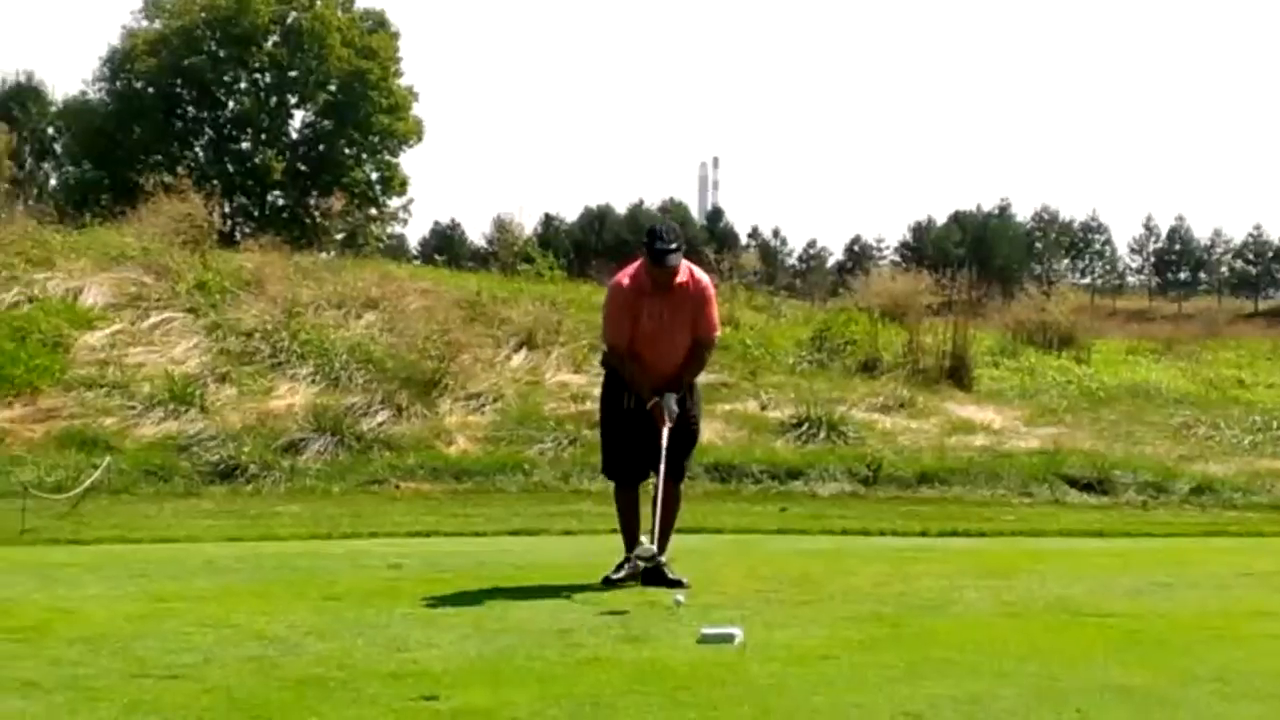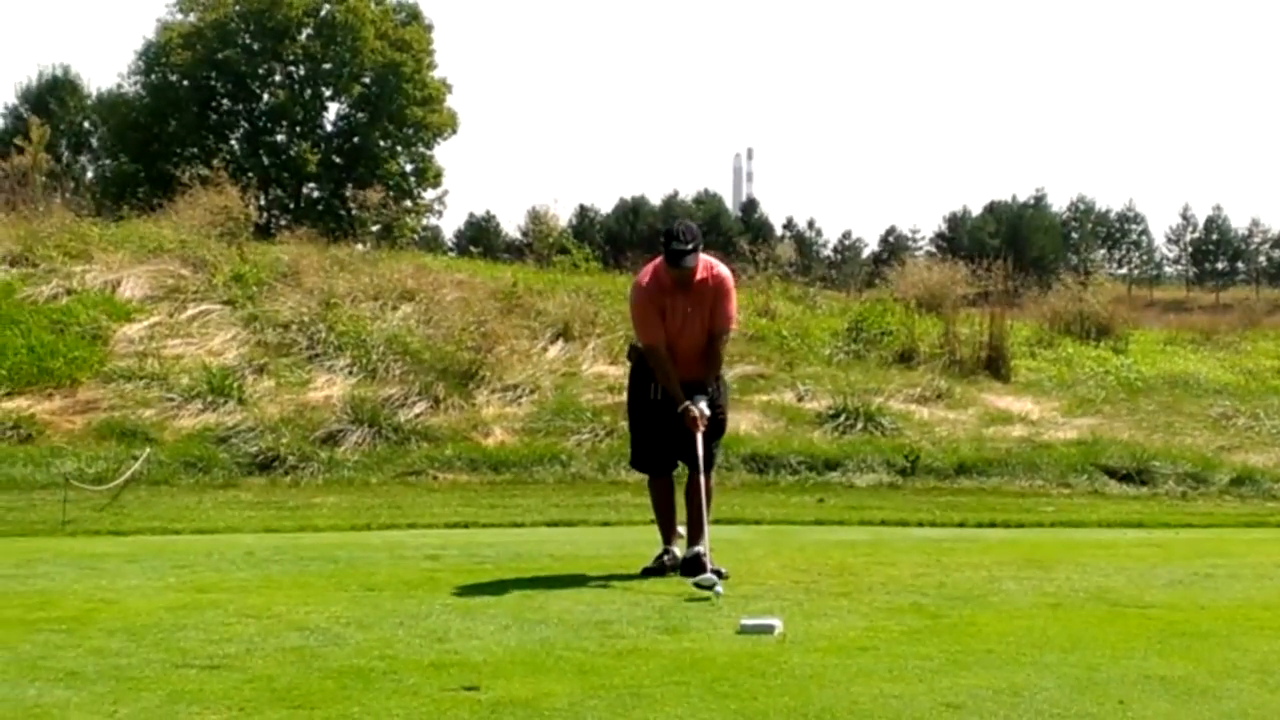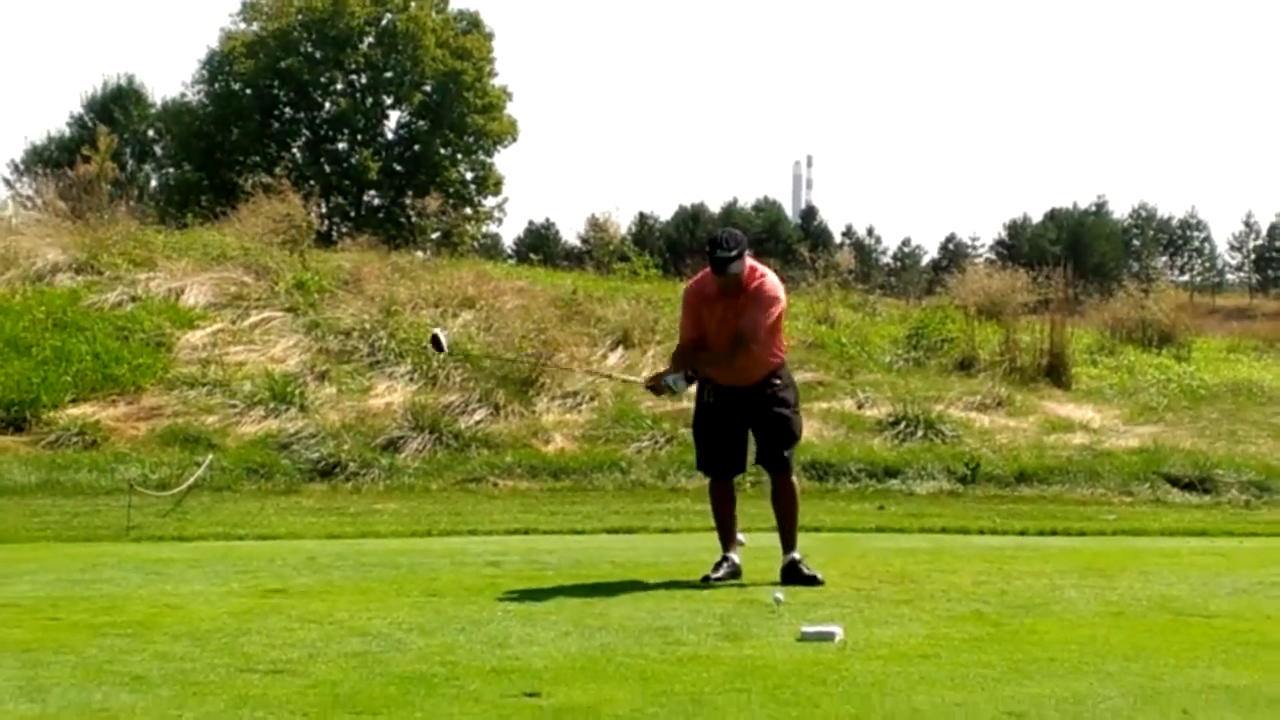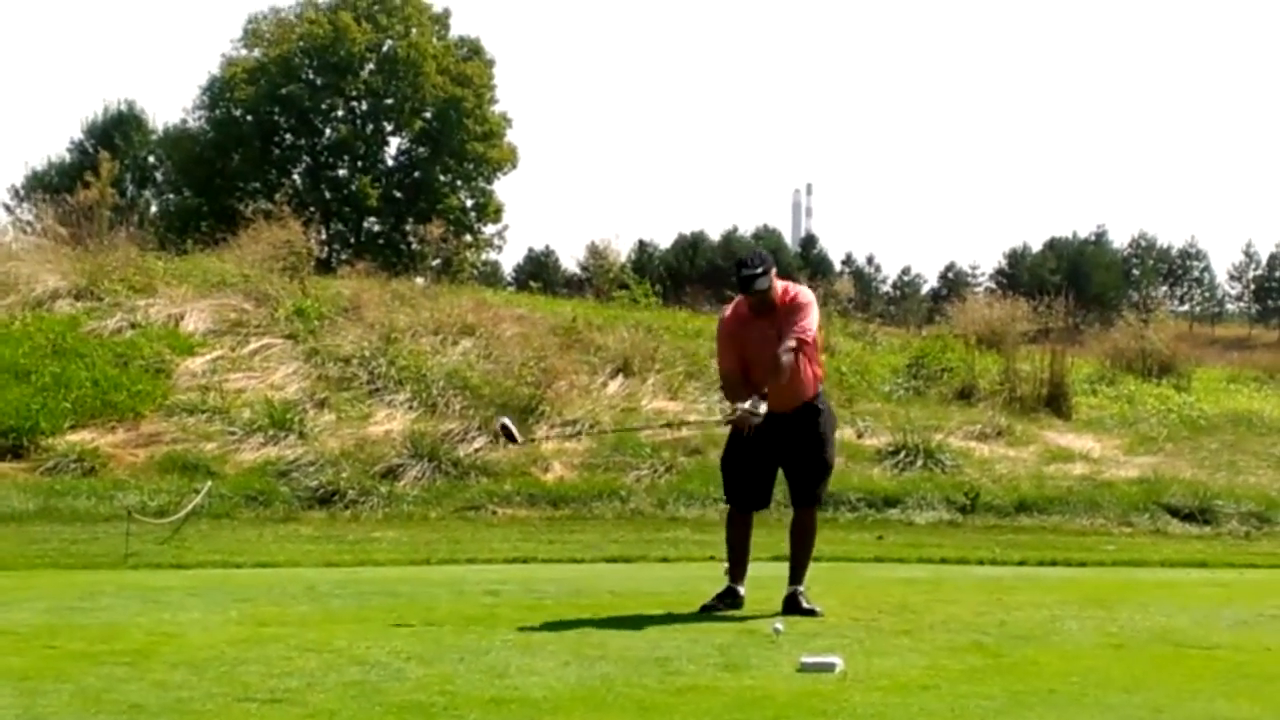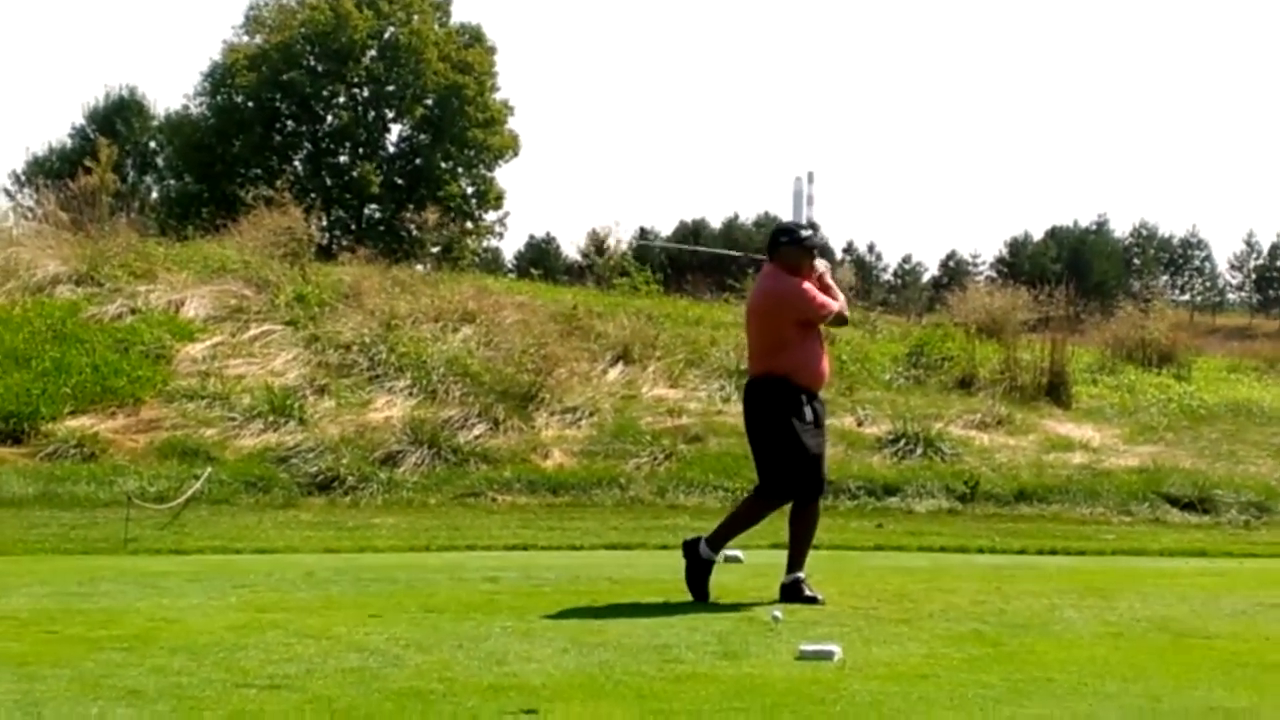
dt=0.7s
person 1, frame 1
left shoulder: (700, 285)
right shoulder: (622, 287)
left elbow: (704, 345)
right elbow: (618, 353)
left wrist: (675, 392)
right wrist: (650, 400)
left hip: (678, 389)
right hip: (628, 389)
left knee: (672, 477)
right knee: (626, 476)
left ankle: (658, 560)
right ankle: (631, 558)
person 1, frame 2
left shoulder: (720, 278)
right shoulder: (645, 286)
left elbow: (717, 341)
right elbow: (655, 353)
left wrist: (702, 395)
right wrist: (681, 404)
left hip: (704, 379)
right hip: (655, 380)
left knee: (702, 466)
right knee: (658, 467)
left ankle: (696, 550)
right ankle: (669, 549)
person 1, frame 3
left shoulder: (767, 288)
right shoulder: (696, 290)
left elbow: (740, 345)
right elbow: (691, 344)
left wrist: (686, 375)
right wrist: (673, 374)
left hip: (767, 384)
right hip: (719, 388)
left knee: (781, 468)
right knee: (720, 473)
left ankle: (791, 559)
right ankle: (730, 556)
person 1, frame 4
left shoulder: (801, 300)
right shoulder: (731, 319)
left elbow: (786, 355)
right elbow: (732, 381)
left wrist: (761, 399)
right wrist: (746, 407)
left hip: (806, 413)
right hip: (758, 419)
left knee: (807, 504)
right knee: (741, 502)
left ankle: (795, 591)
right ankle: (735, 587)
person 1, frame 5
left shoulder: (783, 285)
right shoulder: (788, 288)
left elbow: (819, 317)
right elbow: (838, 313)
left wrist: (819, 279)
right wrist: (825, 280)
left hip: (800, 400)
right hip: (780, 399)
left knee: (810, 493)
right knee: (780, 489)
left ankle: (794, 579)
right ankle: (704, 549)
